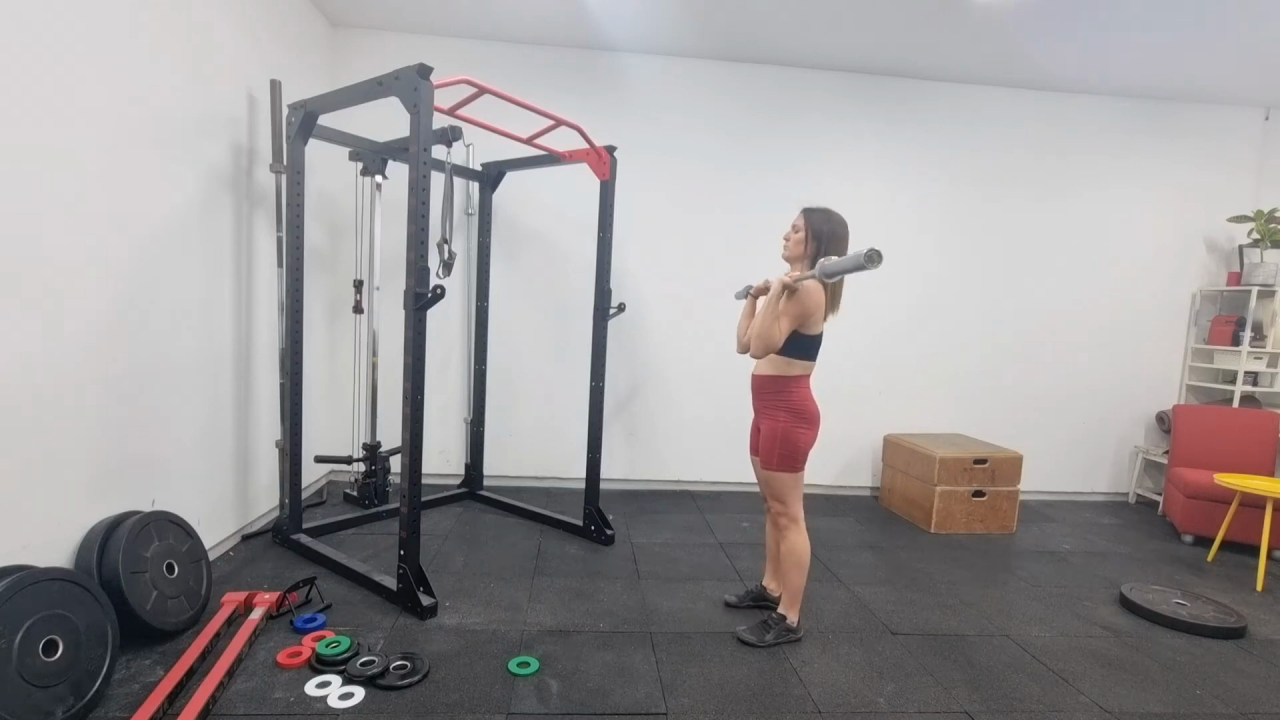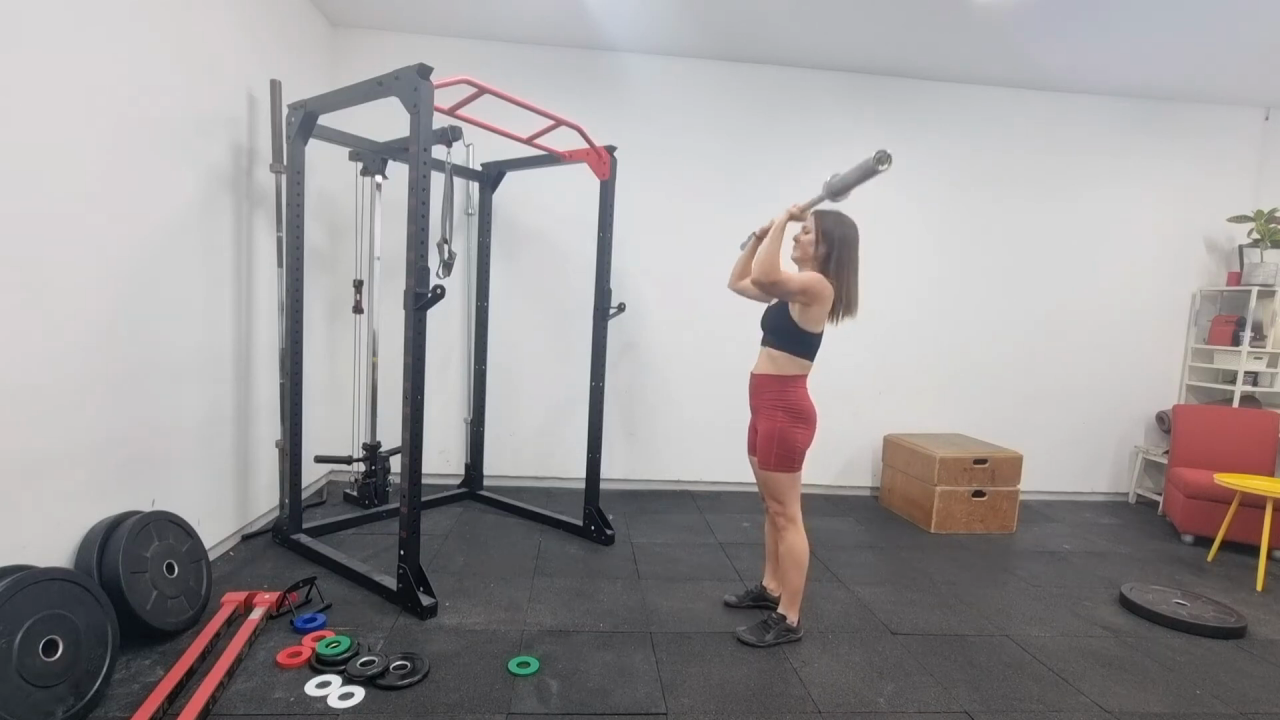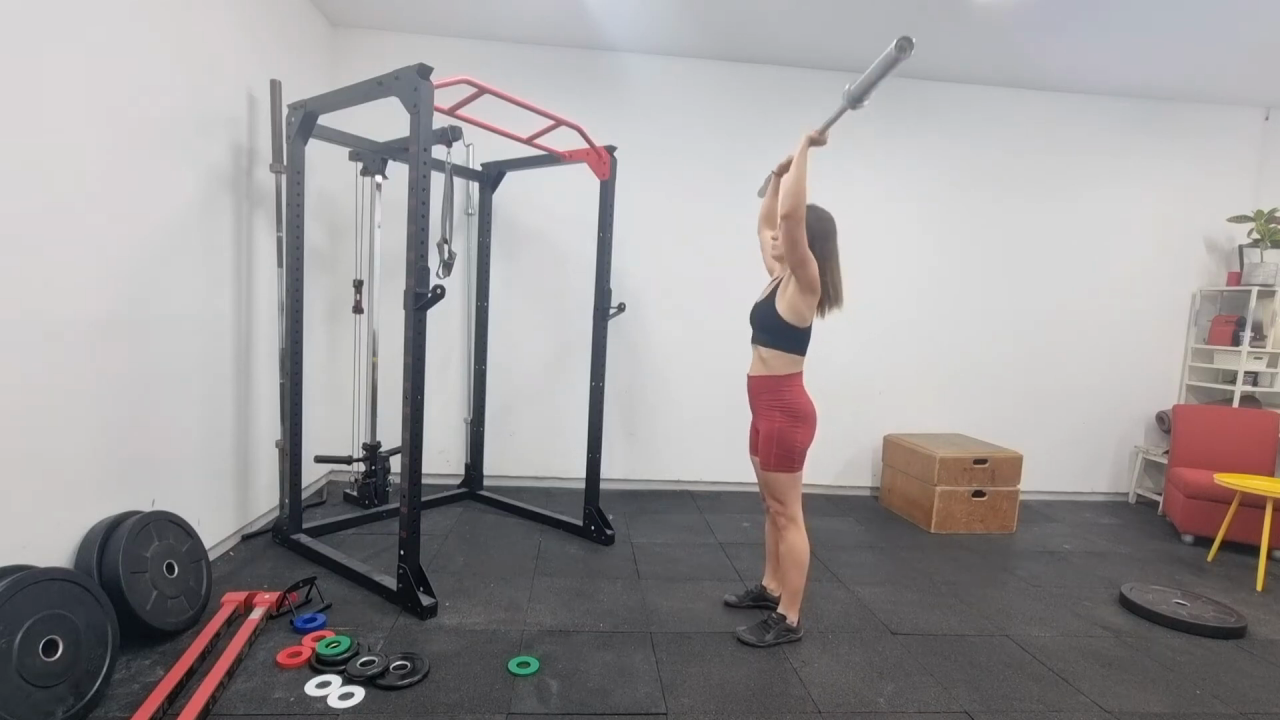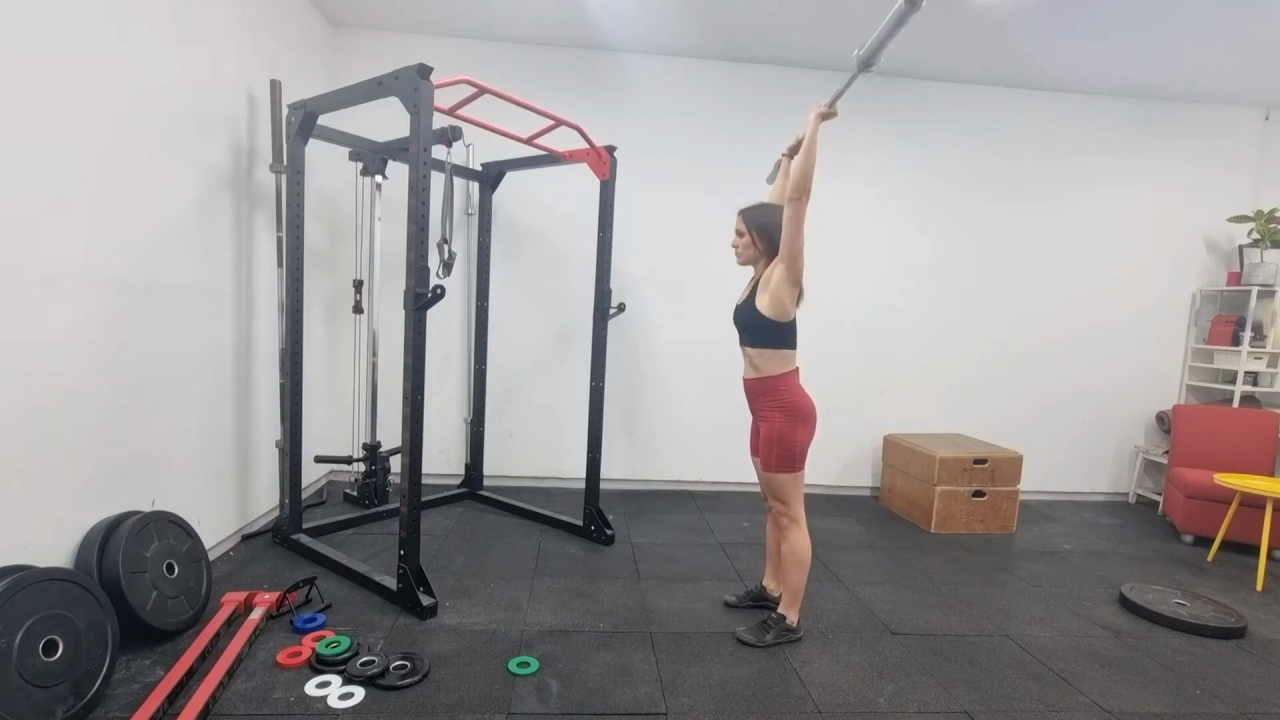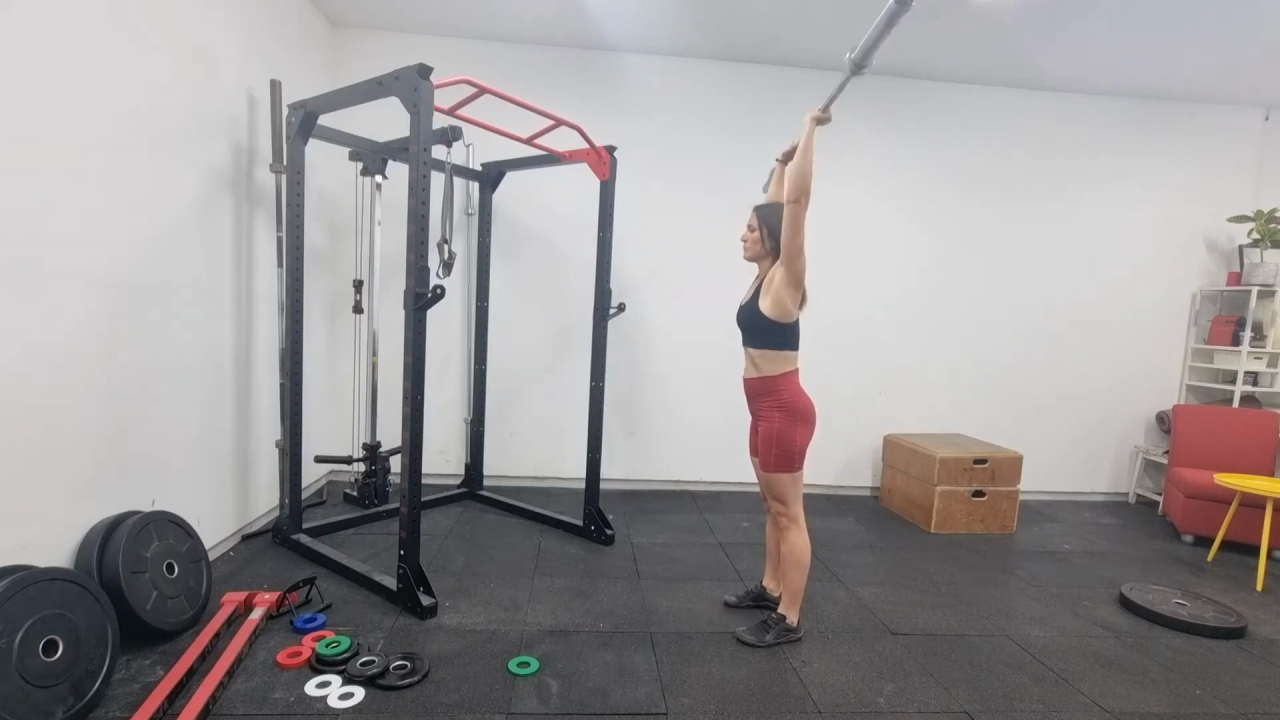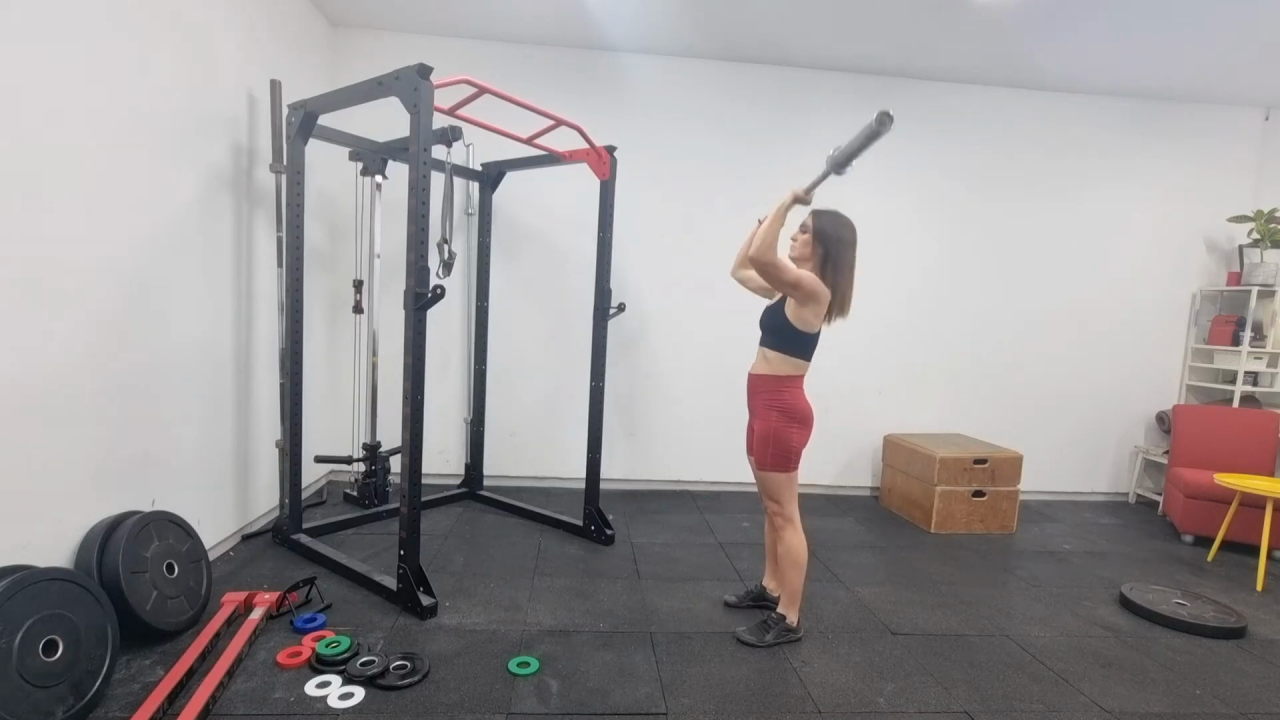
dt=0.5s
person 1, frame 1
left shoulder: (808, 290)
right shoulder: (790, 288)
left elbow: (762, 347)
right elbow: (744, 344)
left wrist: (774, 294)
right wrist: (755, 297)
left hip: (789, 410)
right hip: (769, 408)
left knee: (789, 515)
right knee: (774, 508)
left ankle: (788, 619)
right ankle: (771, 588)
person 1, frame 2
left shoulder: (817, 286)
right shoulder: (794, 287)
left elbow: (764, 275)
right elbow: (738, 282)
left wrist: (780, 223)
right wrist: (759, 236)
left hip: (785, 409)
right hip: (767, 407)
left knee: (787, 515)
right knee: (773, 508)
left ankle: (788, 618)
right ankle: (771, 587)
person 1, frame 3
left shoulder: (804, 282)
right shoulder: (783, 275)
left elbow: (798, 217)
right elbow: (765, 223)
left wrist: (803, 151)
right wrist: (778, 178)
left hip: (785, 409)
right hip: (768, 408)
left knee: (787, 513)
right knee: (773, 507)
left ankle: (788, 619)
right ankle: (770, 588)
person 1, frame 4
left shoulder: (782, 278)
right shoulder: (761, 276)
left elbow: (796, 201)
right elbow: (777, 204)
left wrist: (814, 128)
right wrist: (787, 159)
left hip: (784, 409)
right hip: (766, 409)
left knee: (789, 514)
right knee: (774, 509)
left ankle: (788, 619)
right ankle: (770, 588)
person 1, frame 5
left shoulder: (787, 277)
right shoulder: (766, 275)
left elbow: (794, 204)
right elbow: (776, 208)
left wrist: (809, 131)
right wrist: (782, 162)
left hip: (784, 409)
right hip: (766, 407)
left knee: (789, 513)
right knee: (774, 507)
left ankle: (789, 620)
right ankle: (772, 588)
person 1, frame 6
left shoulder: (812, 288)
right shoulder: (790, 288)
left elbow: (759, 257)
right elbow: (742, 267)
left wrist: (786, 205)
right wrist: (771, 217)
left hip: (781, 409)
right hip: (766, 408)
left knee: (784, 515)
right knee: (772, 508)
left ankle: (788, 619)
right ankle: (771, 587)
